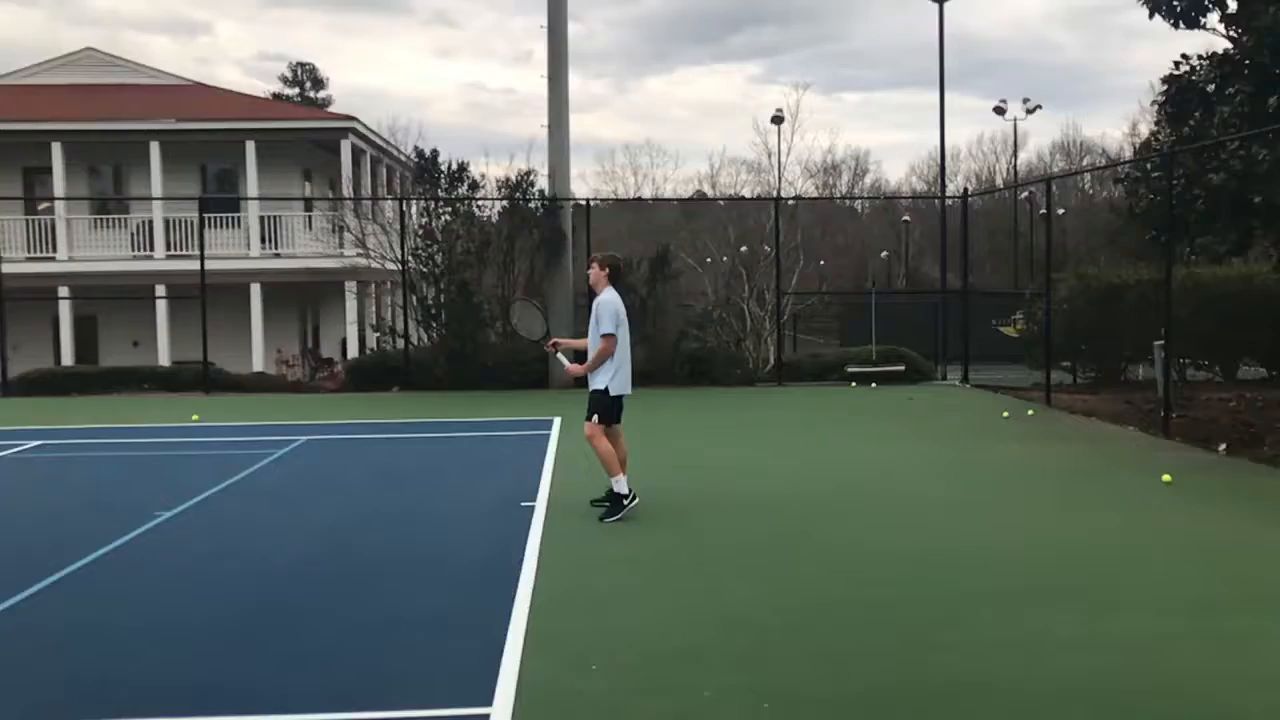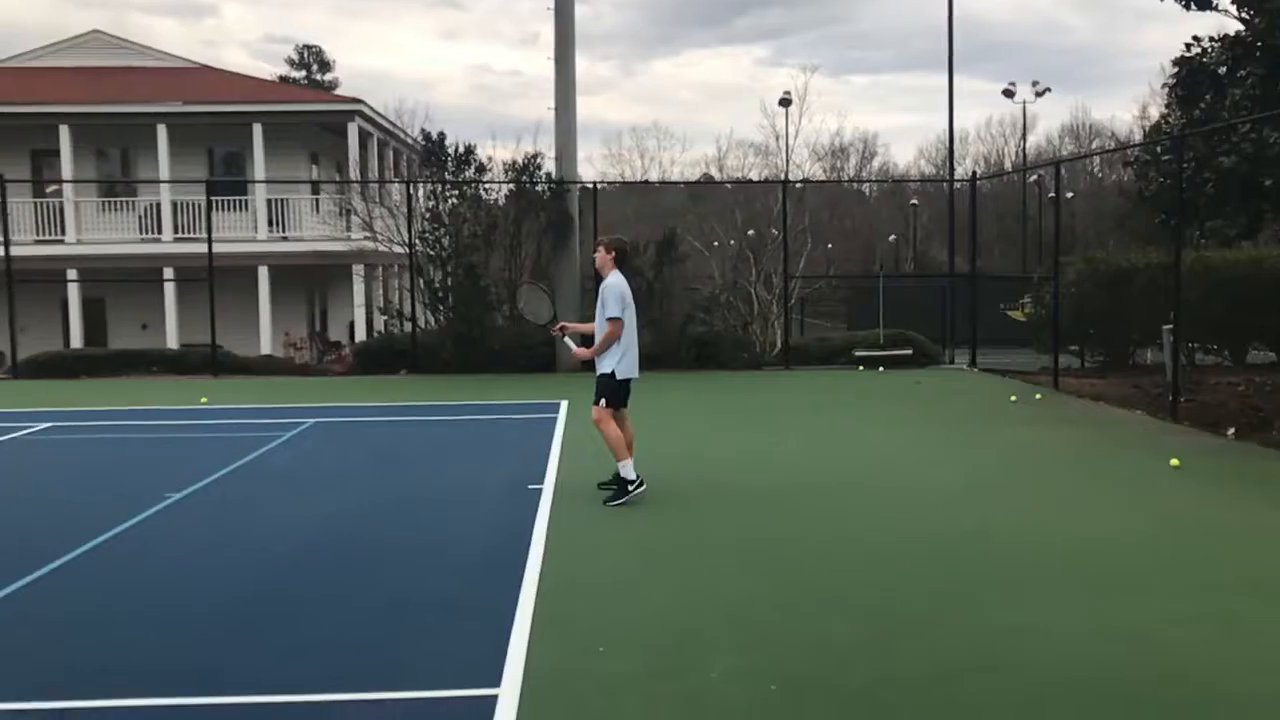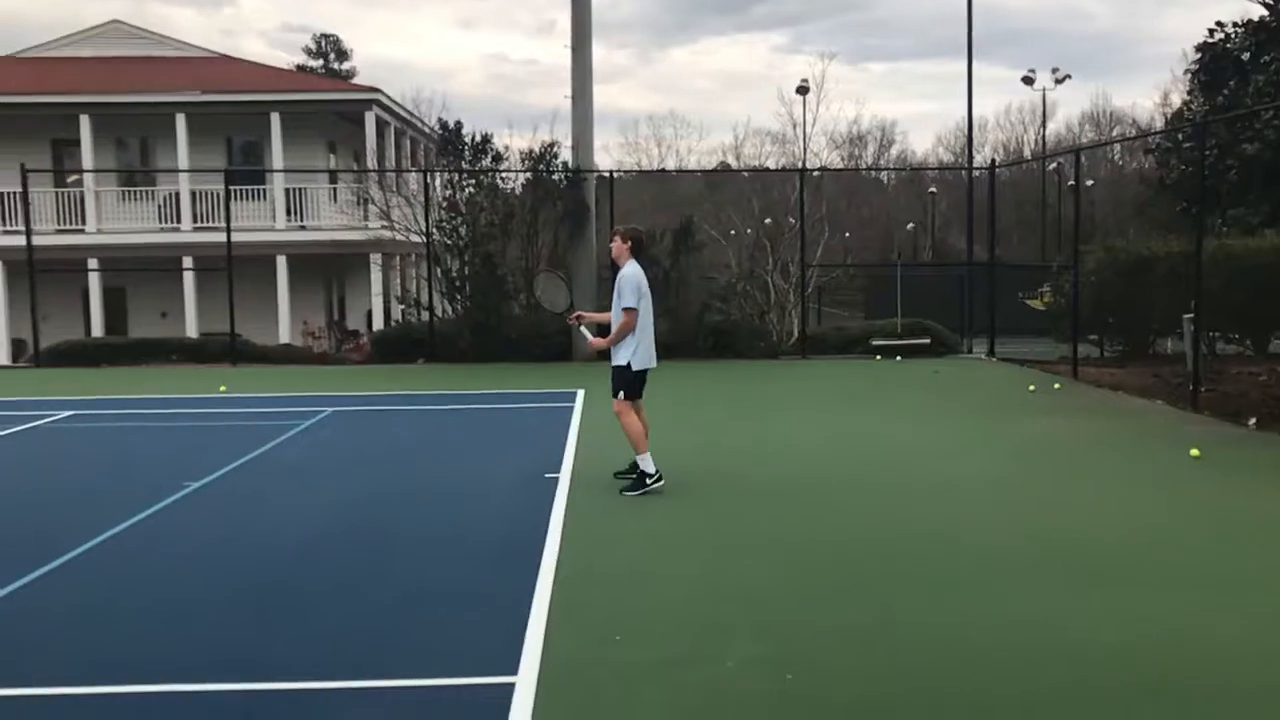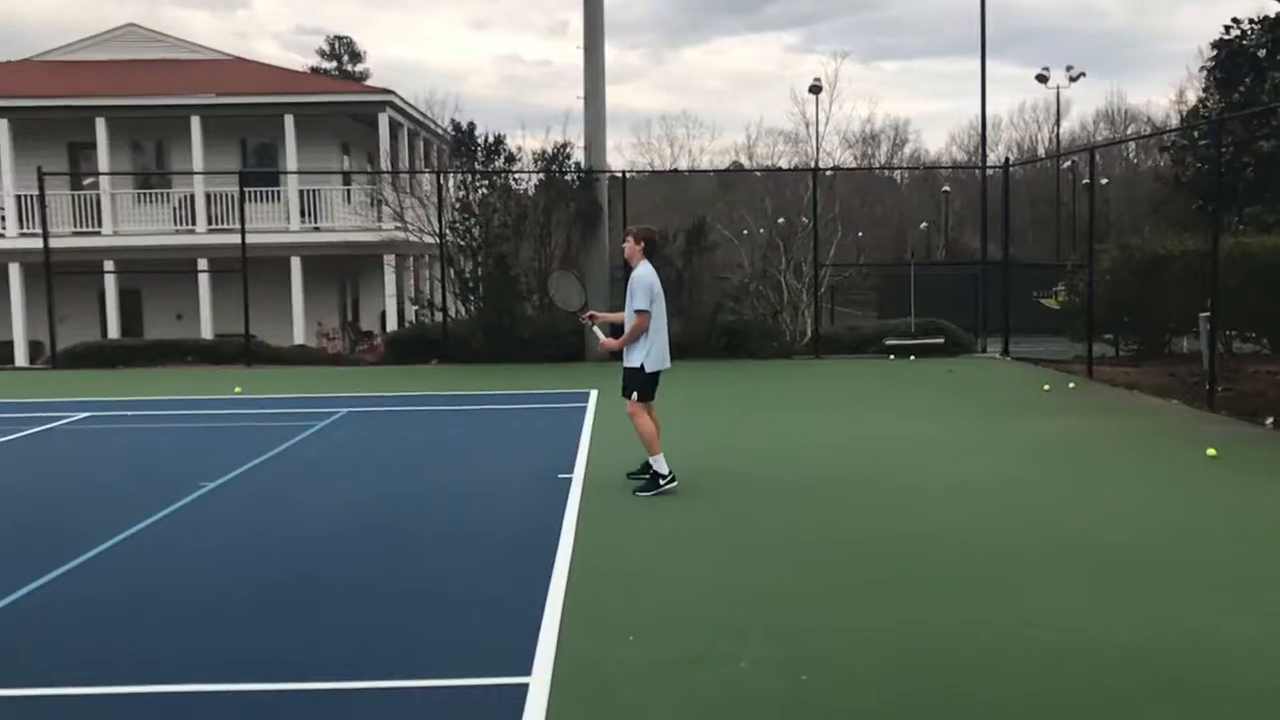
dt=0.1s
person 1, frame 1
left shoulder: (606, 301)
right shoulder: (605, 300)
left elbow: (608, 346)
left wrist: (583, 369)
right wrist: (565, 343)
left hip: (607, 382)
right hip: (610, 381)
left knee: (593, 433)
right knee: (612, 433)
left ankle: (624, 493)
right ankle: (619, 490)
person 1, frame 2
left shoulder: (612, 285)
right shoulder: (612, 283)
left elbow: (615, 329)
left wrist: (591, 352)
right wrist: (572, 327)
left hip: (614, 365)
right hip: (618, 365)
left knee: (601, 417)
right knee: (618, 417)
left ankle: (630, 478)
right ankle: (626, 474)
person 1, frame 3
left shoulder: (628, 274)
right shoulder: (630, 273)
left elbow: (629, 320)
left wrist: (605, 342)
right wrist: (588, 316)
left hip: (630, 356)
right hip: (634, 355)
left knee: (622, 410)
right knee: (634, 408)
left ankle: (650, 473)
right ankle: (642, 463)
person 1, frame 4
left shoulder: (641, 276)
right shoulder: (643, 274)
left elbow: (642, 322)
left wrist: (618, 343)
right wrist: (601, 316)
left hip: (642, 357)
right hip: (648, 356)
left knee: (635, 411)
right knee: (645, 408)
left ankle: (663, 474)
right ankle: (654, 463)
